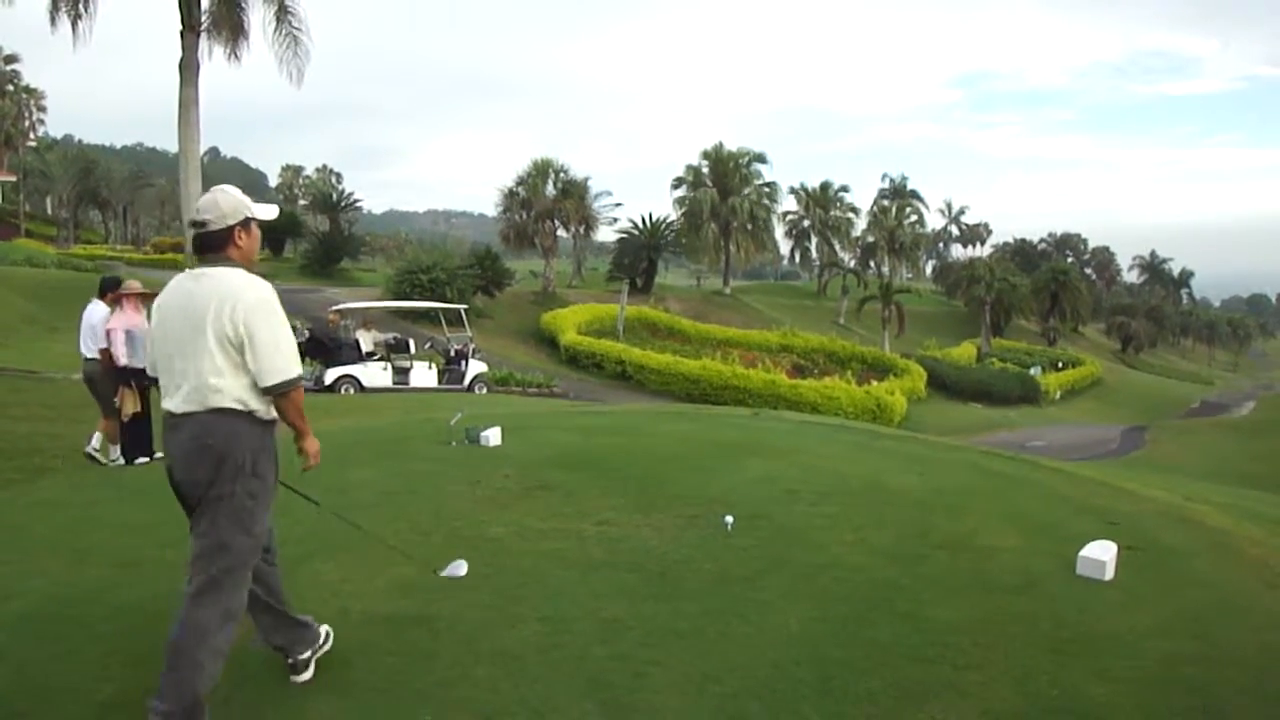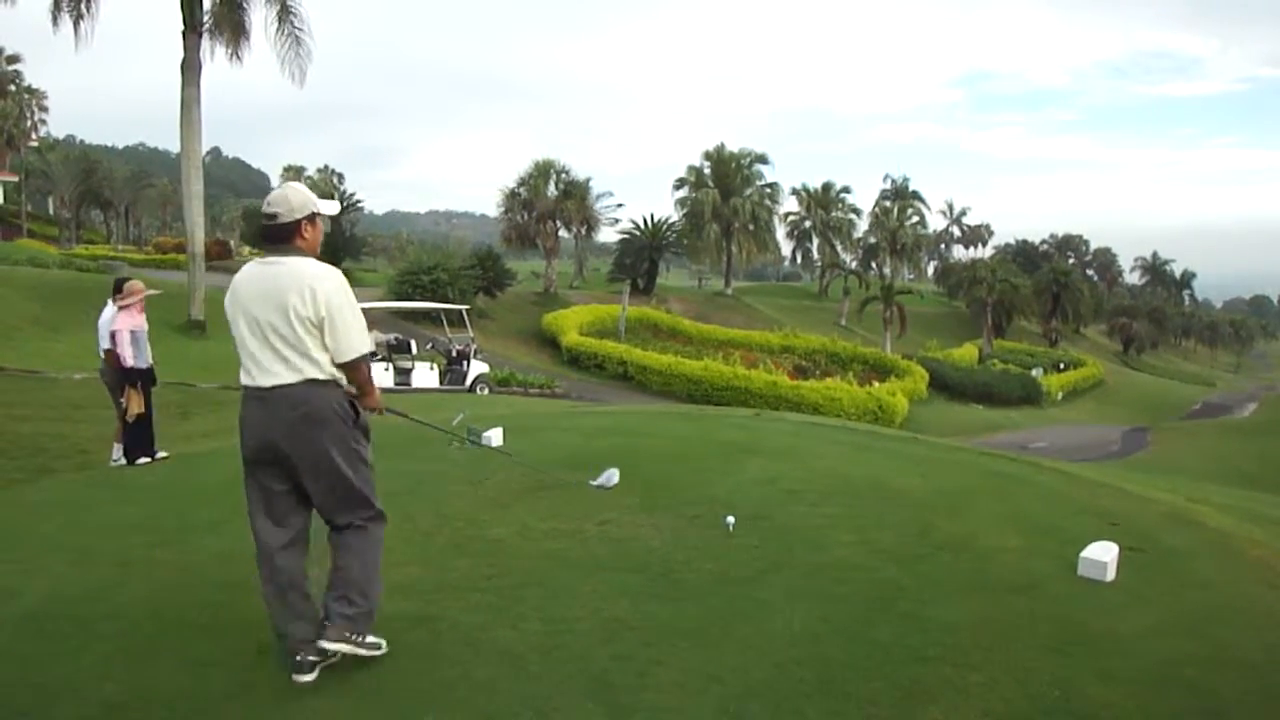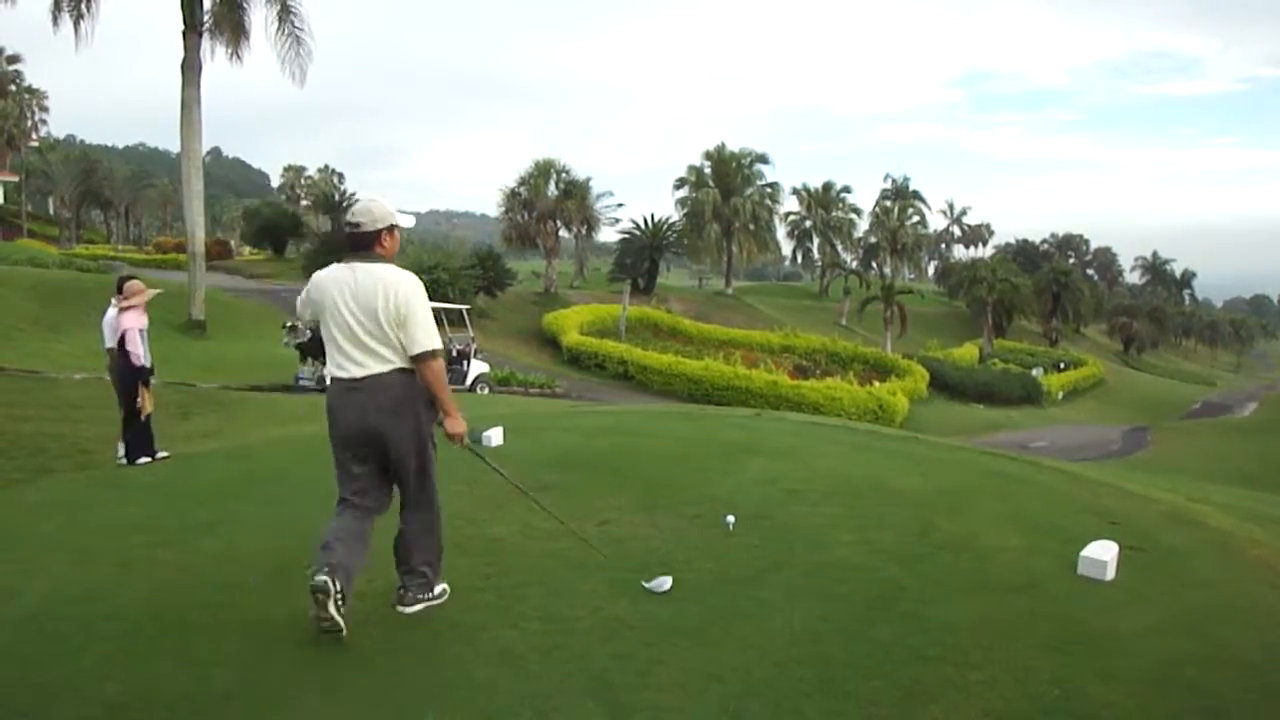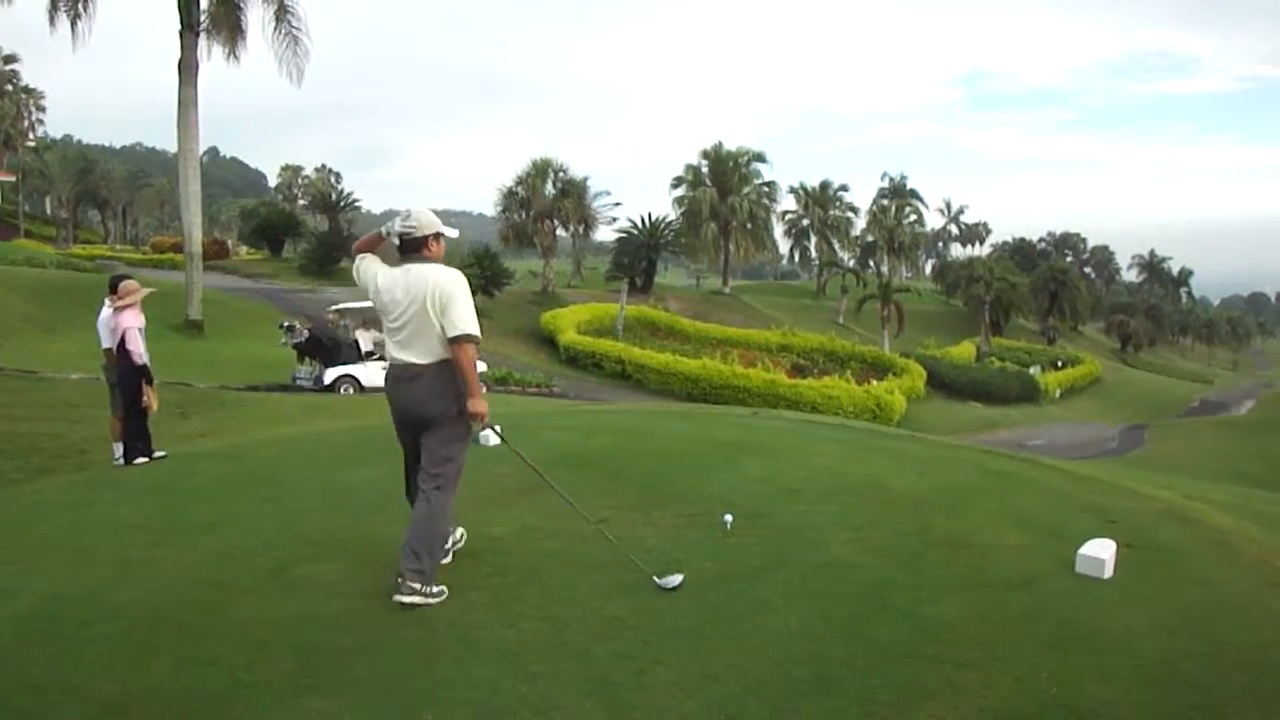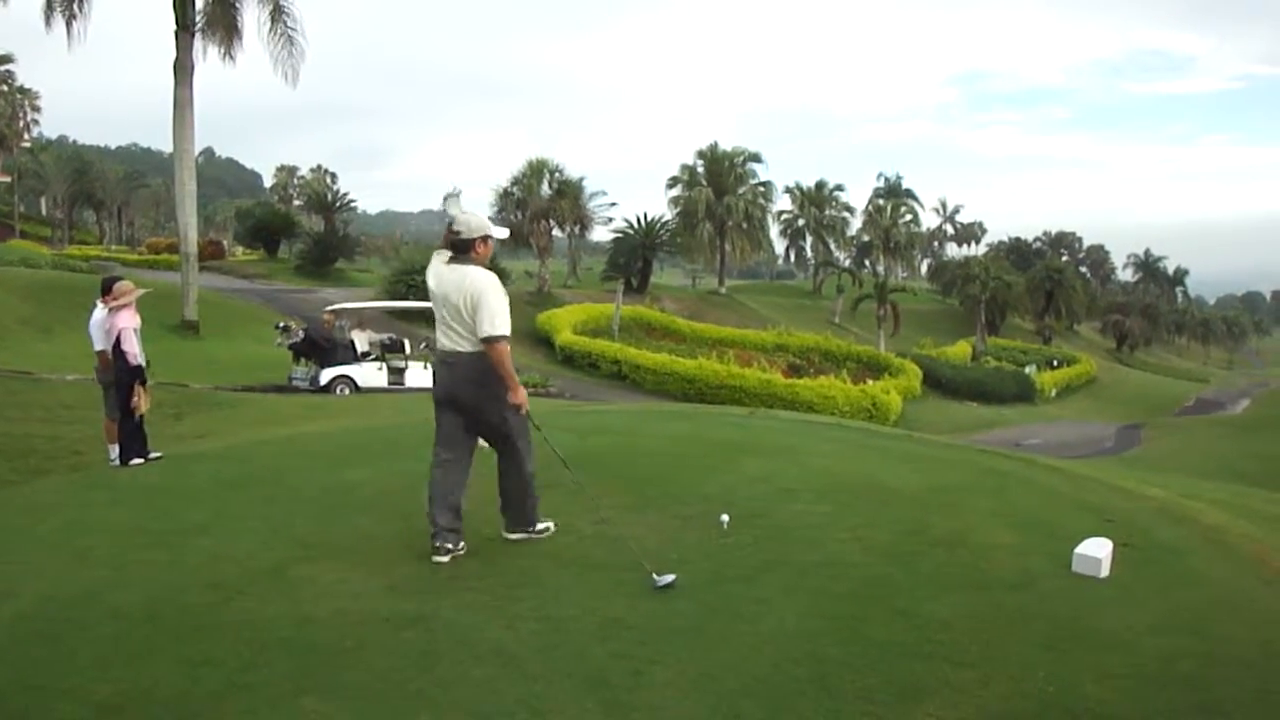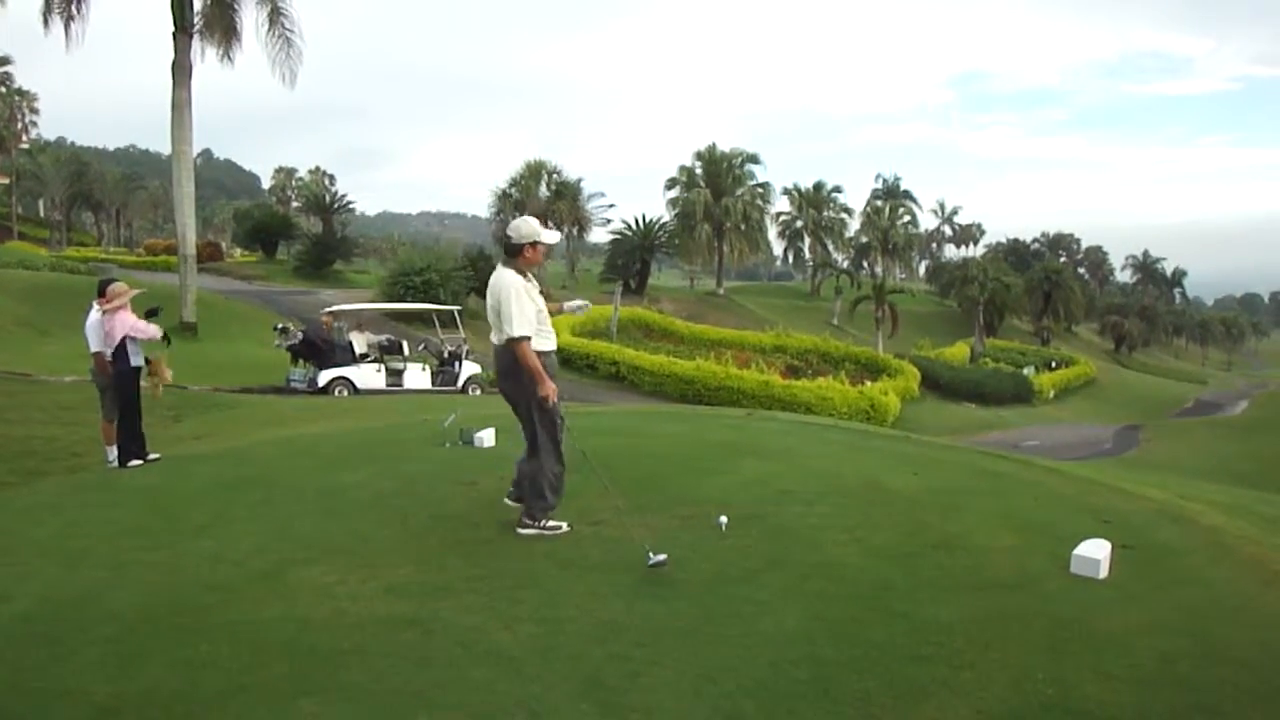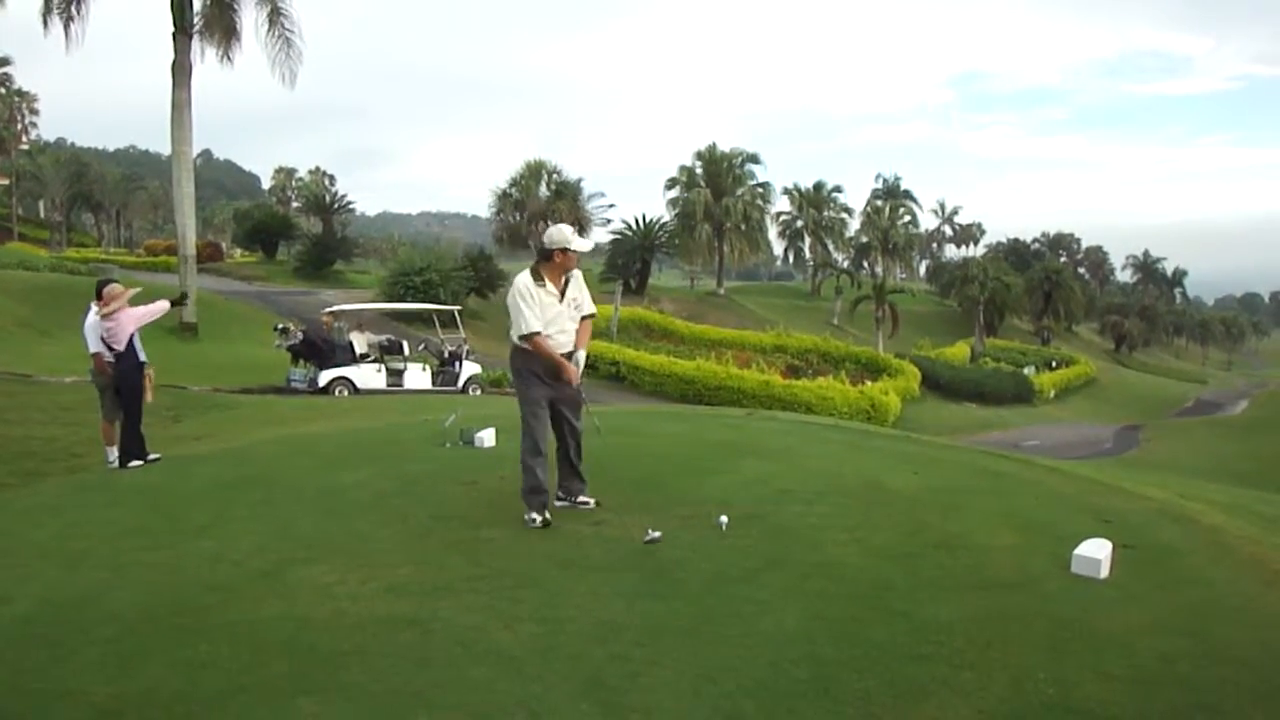
dt=0.4s
person 1, frame 1
left shoulder: (170, 294)
right shoulder: (250, 293)
left elbow: (160, 373)
right elbow: (283, 382)
right wrist: (305, 435)
left hip: (180, 437)
right hip: (232, 441)
left knee: (251, 551)
right knee: (217, 581)
left ankle: (297, 643)
person 1, frame 2
left shoulder: (240, 282)
right shoulder: (323, 278)
right elbow: (352, 357)
right wrist: (367, 393)
left hip: (258, 412)
right hip: (315, 411)
left knee: (277, 534)
right knee: (356, 518)
left ankle: (303, 648)
right ankle: (345, 624)
person 1, frame 3
left shoulder: (325, 282)
right shoulder: (403, 283)
left elbow: (303, 310)
right elbow: (427, 356)
right wrist: (450, 413)
left hip: (344, 400)
right hip: (397, 397)
left knee: (357, 502)
right knee: (417, 495)
left ankle: (332, 576)
right ankle: (417, 586)
person 1, frame 4
left shoulder: (383, 280)
right shoulder: (449, 279)
left elbow: (359, 253)
right elbow: (462, 341)
left wrist: (385, 231)
right wrist: (475, 394)
left hip: (400, 385)
right hip: (442, 387)
left knee: (419, 473)
right knee: (437, 482)
left ankle: (437, 540)
right ankle: (414, 576)
person 1, frame 5
left shoulder: (437, 272)
right shoulder: (484, 281)
left elbow: (445, 250)
right elbow: (494, 340)
left wrist: (454, 224)
right wrist: (514, 386)
left hip: (447, 371)
right hip: (482, 373)
left knee: (449, 457)
right knee: (514, 450)
left ankle: (445, 538)
right ankle: (521, 522)
person 1, frame 6
left shoulder: (513, 275)
right shoulder: (512, 283)
right elbow: (517, 339)
left wrist: (562, 308)
right wrist: (542, 380)
left hip: (533, 367)
right hip: (525, 370)
left knee: (545, 434)
right knee: (546, 439)
left ankle: (521, 491)
right ankle: (534, 516)
person 1, frame 7
left shoulder: (575, 278)
right shoulder: (523, 285)
left elbow: (586, 316)
right elbow: (532, 336)
left wrist: (580, 353)
right wrist: (562, 364)
left hip: (567, 363)
right hip: (532, 366)
left knee: (571, 431)
right knee: (536, 435)
left ankle: (569, 490)
right ankle: (535, 504)
